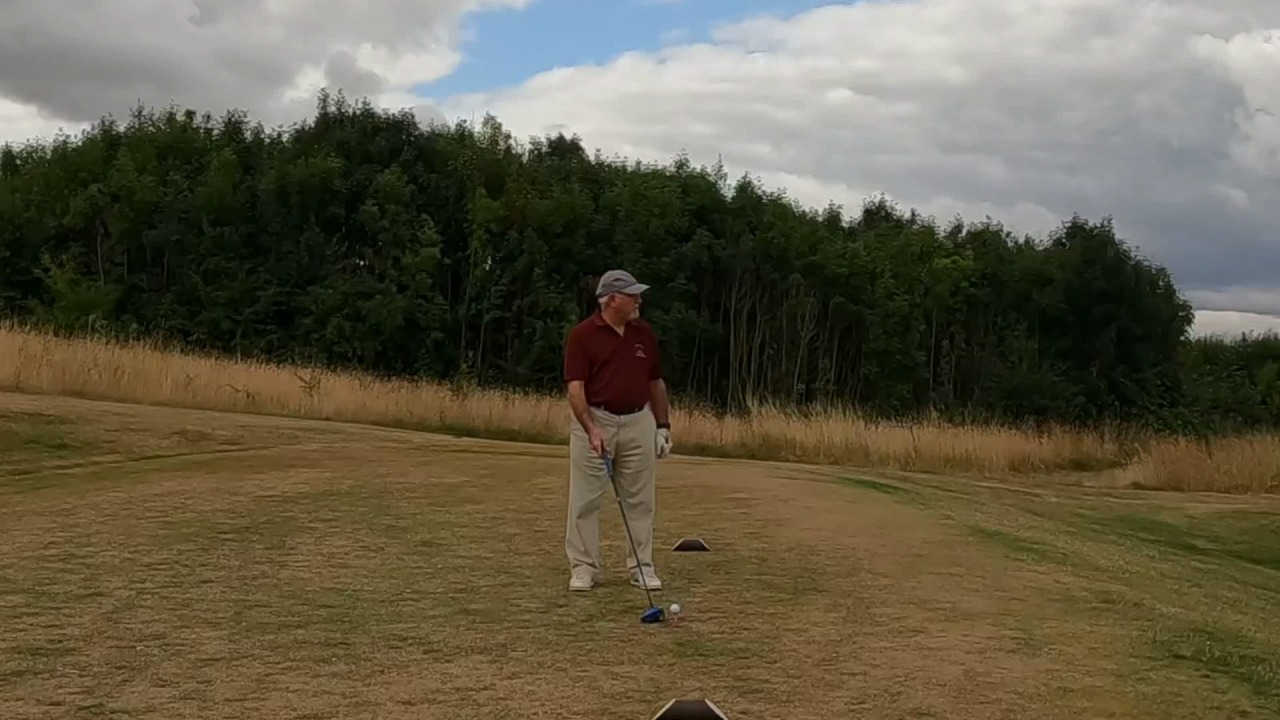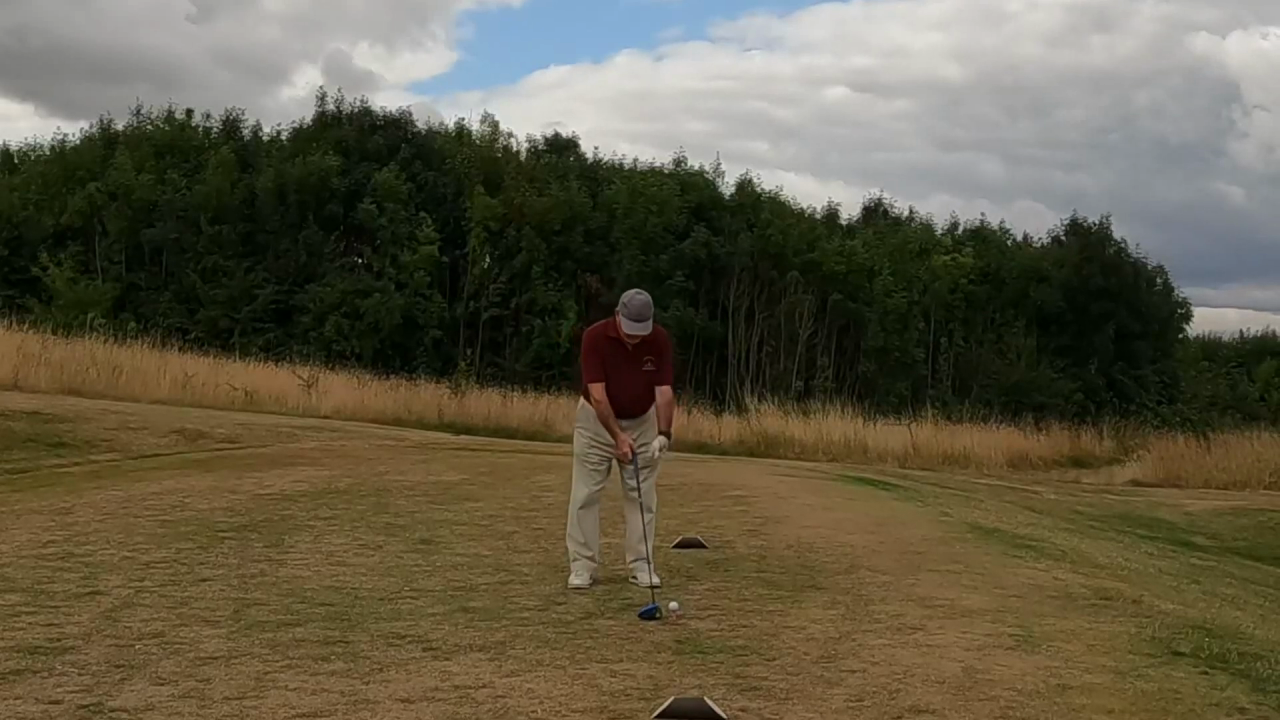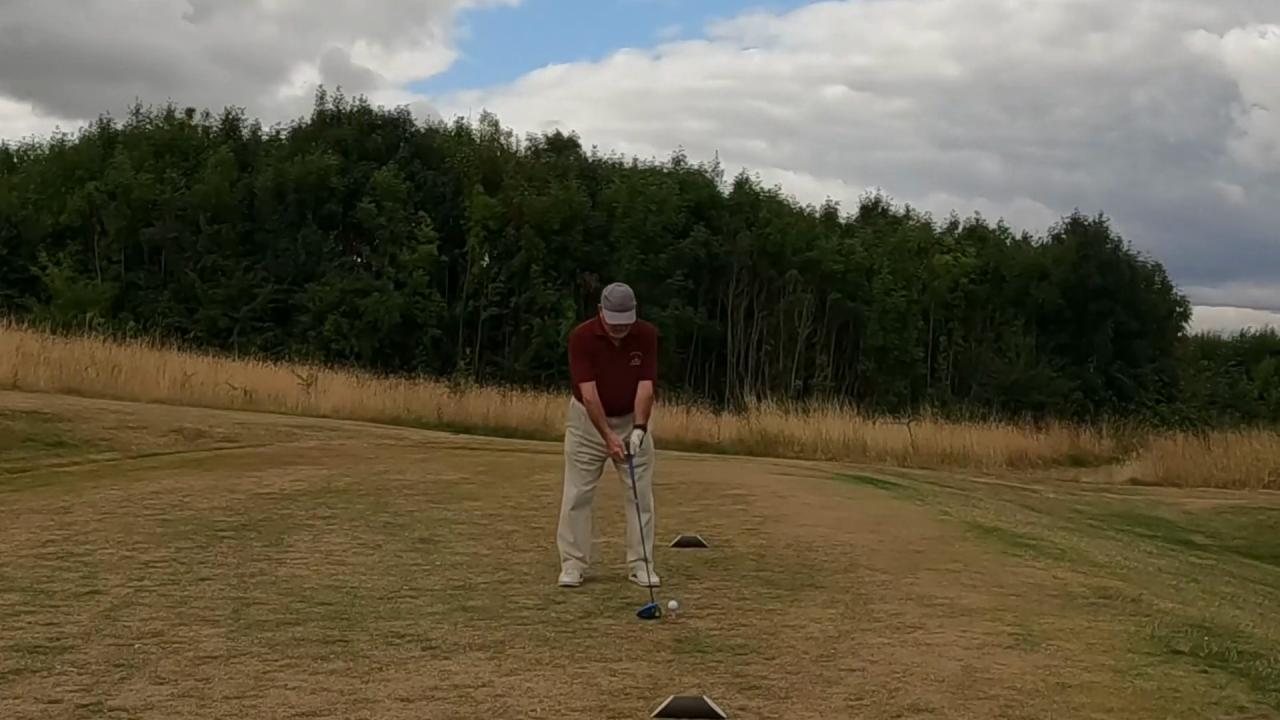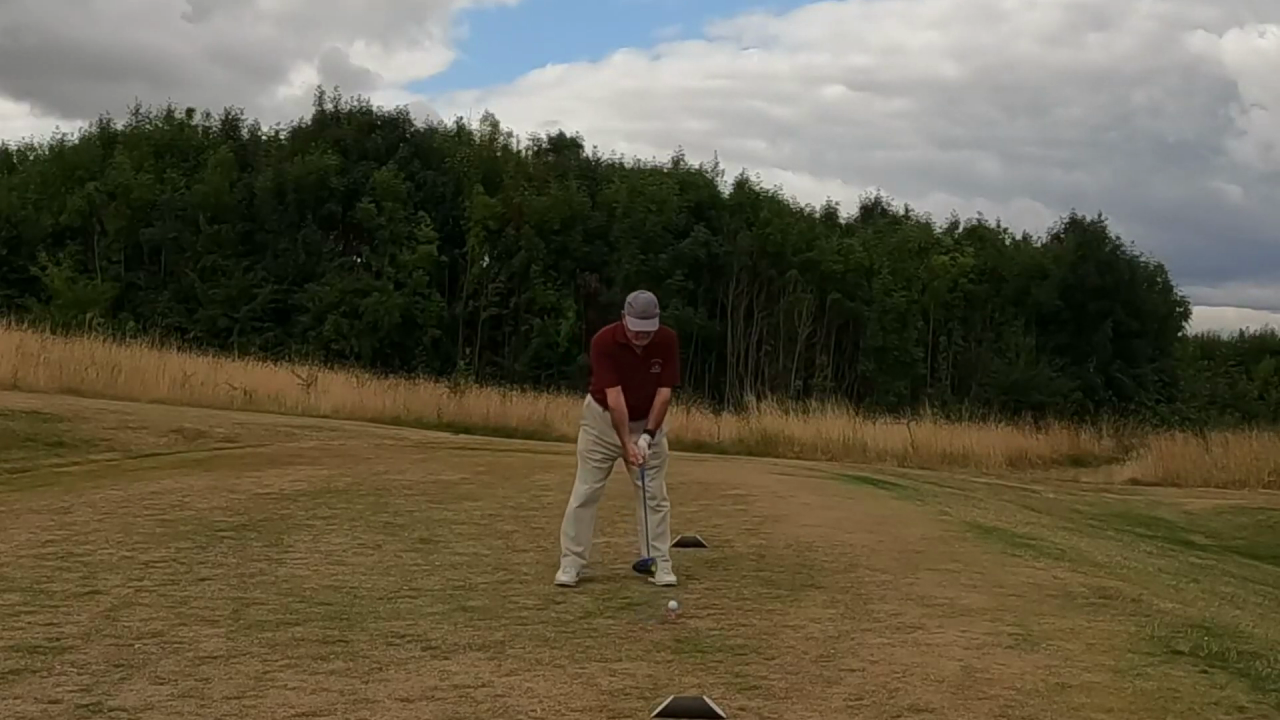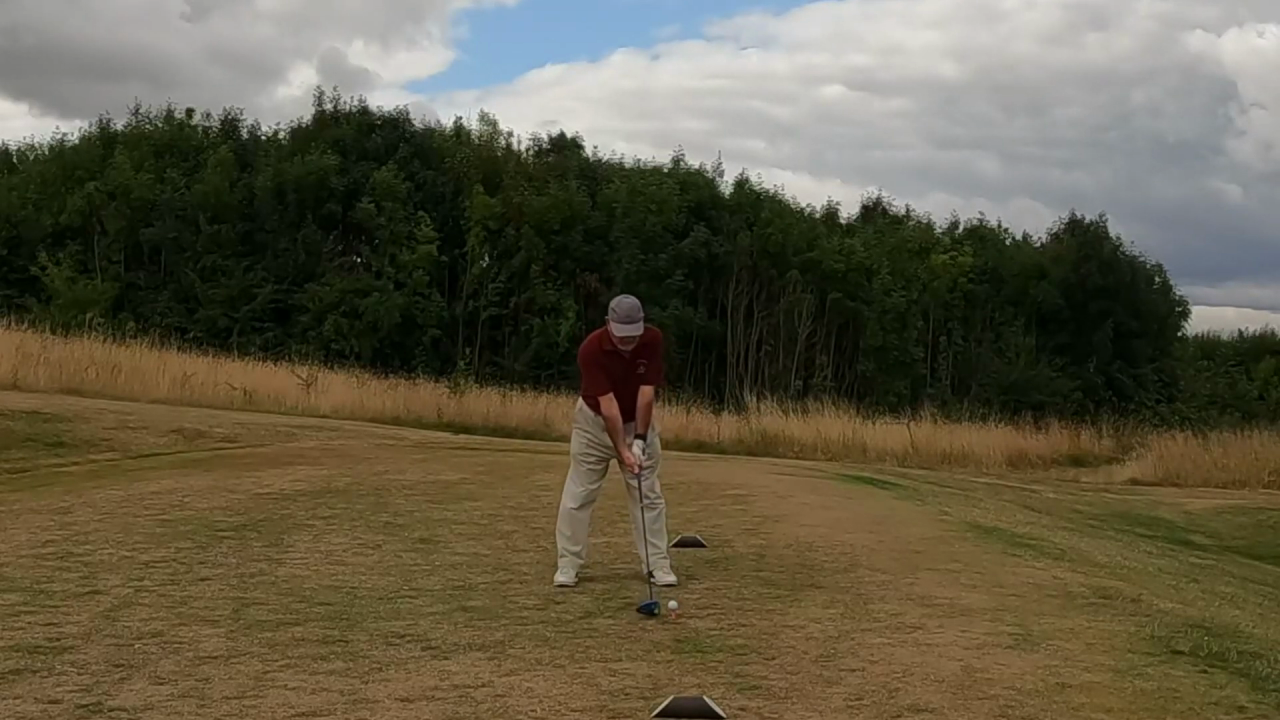
dt=0.7s
person 1, frame 1
left shoulder: (645, 333)
right shoulder: (582, 335)
left elbow: (656, 383)
right elbow: (575, 388)
left wrist: (663, 426)
right wrist: (591, 429)
left hip: (638, 423)
right hip: (595, 422)
left knee: (640, 500)
right knee: (585, 500)
left ankle: (642, 566)
right ankle: (584, 568)
person 1, frame 2
left shoulder: (660, 340)
right shoulder: (594, 337)
left elbow: (664, 390)
right elbow: (597, 393)
left wrist: (663, 434)
right wrist: (617, 437)
left hip: (641, 422)
right hip: (596, 420)
left knee: (642, 496)
right knee: (585, 494)
left ankle: (640, 564)
right ankle: (582, 565)
person 1, frame 3
left shoulder: (646, 335)
right shoulder: (581, 336)
left elbow: (645, 386)
right elbow: (589, 392)
left wrist: (639, 429)
right wrist: (608, 436)
left hip: (631, 420)
right hip: (587, 419)
left knee: (640, 495)
right knee: (577, 494)
left ankle: (640, 563)
right ankle: (573, 564)
person 1, frame 4
left shoulder: (668, 341)
right shoulder: (603, 341)
left elbow: (664, 392)
right elbow: (614, 397)
left wrist: (648, 435)
right wrist: (625, 443)
left hip: (647, 422)
right hip: (602, 418)
left knee: (654, 495)
right knee: (586, 492)
left ankle: (659, 563)
right ankle: (570, 563)
person 1, frame 5
left shoulder: (653, 340)
right shoulder: (591, 349)
left elbow: (647, 393)
right elbow: (607, 404)
left wrist: (639, 440)
right wrist: (621, 450)
left hip: (638, 421)
right hip: (594, 421)
left knee: (649, 495)
right knee: (578, 494)
left ankle: (658, 564)
right ankle: (568, 565)
